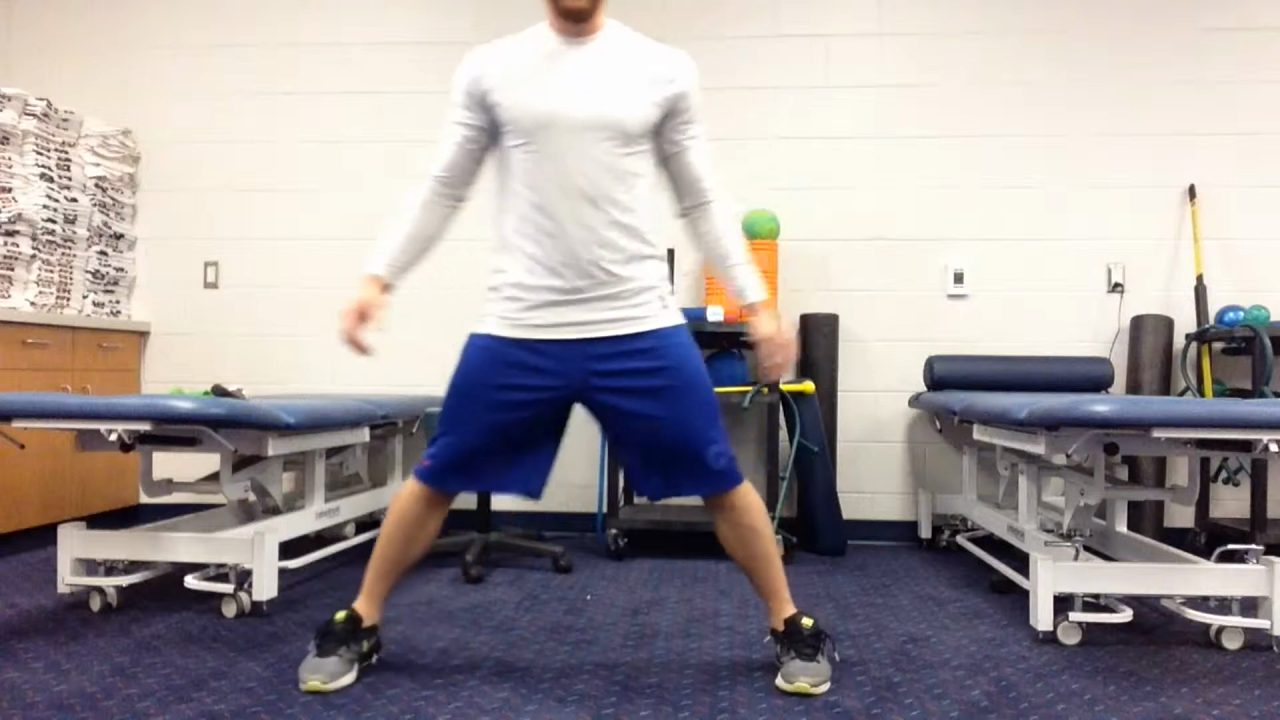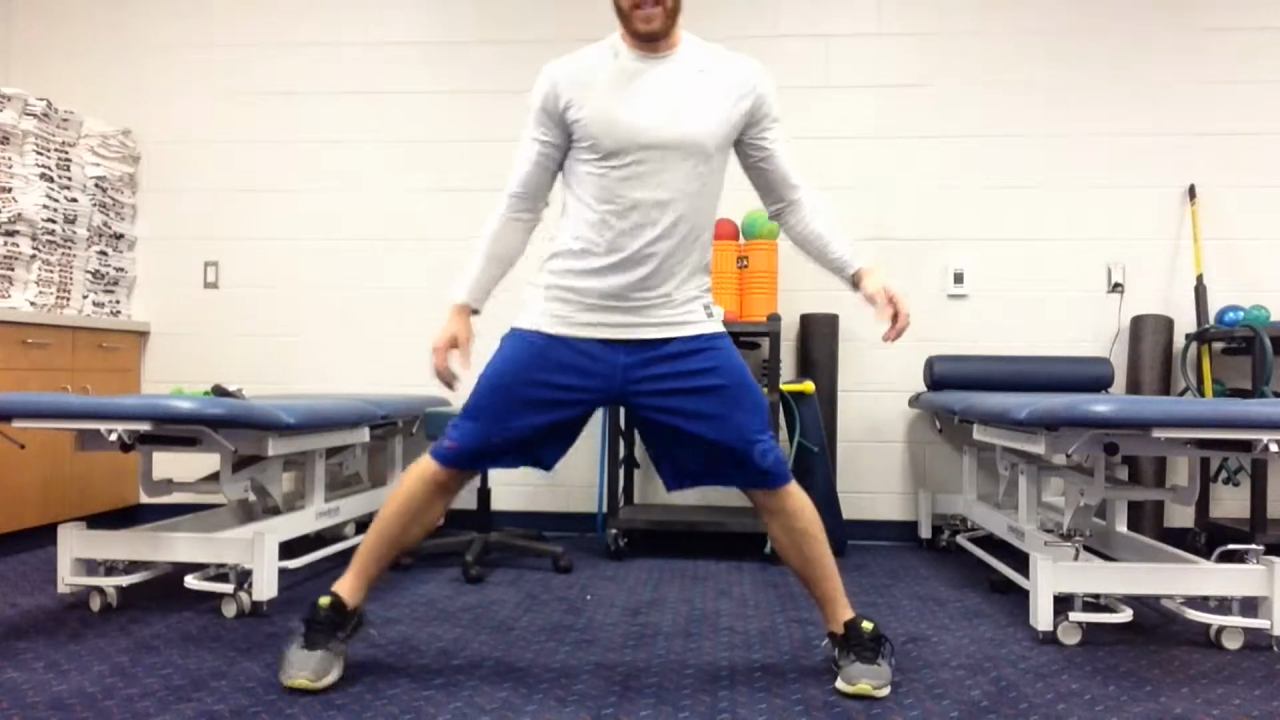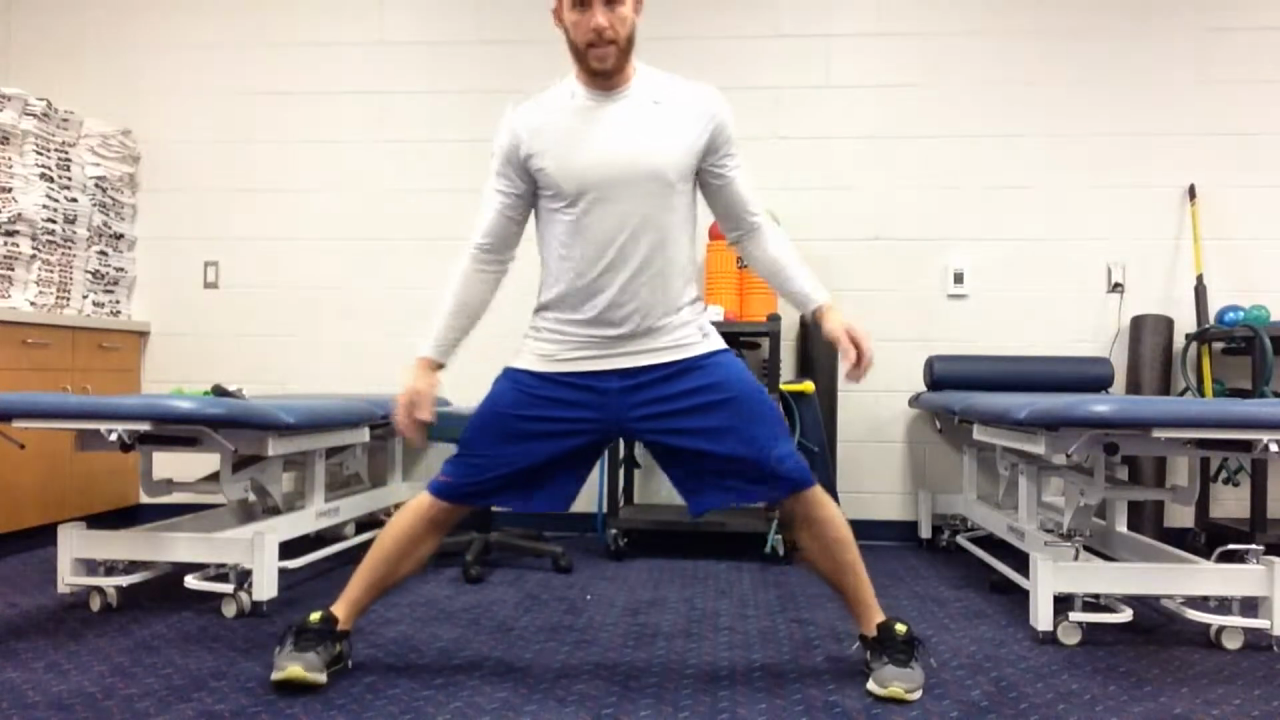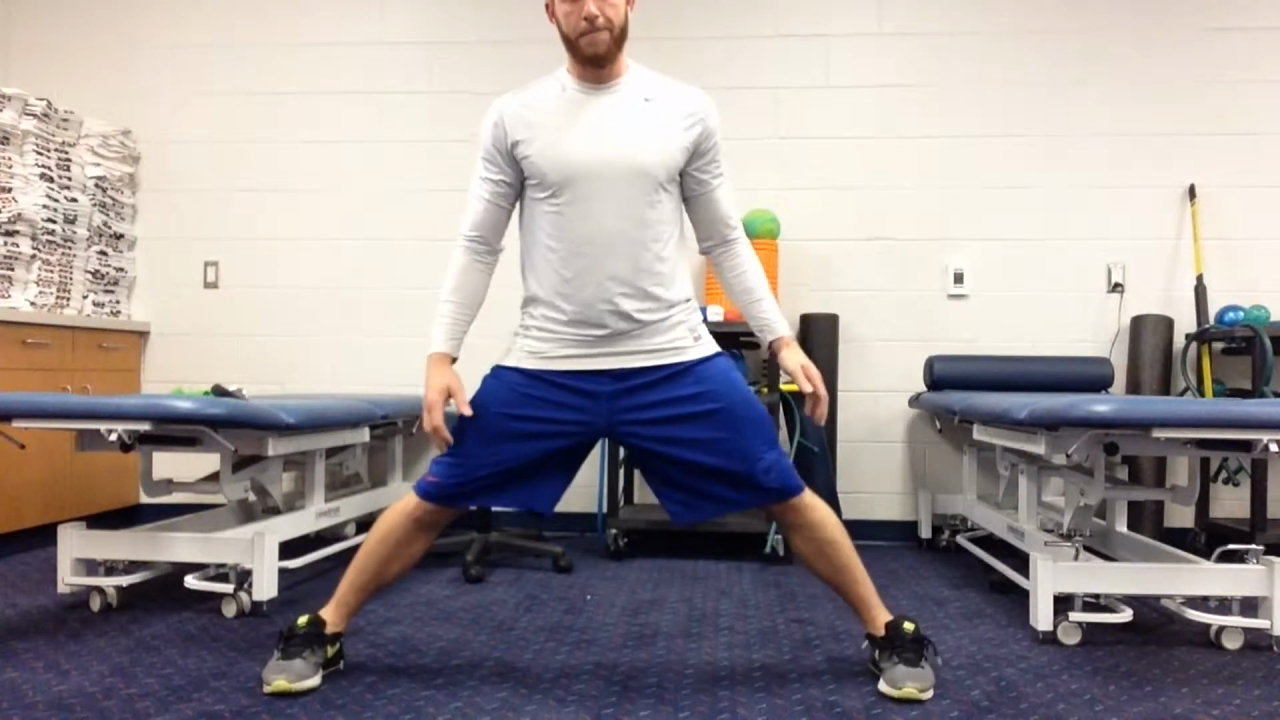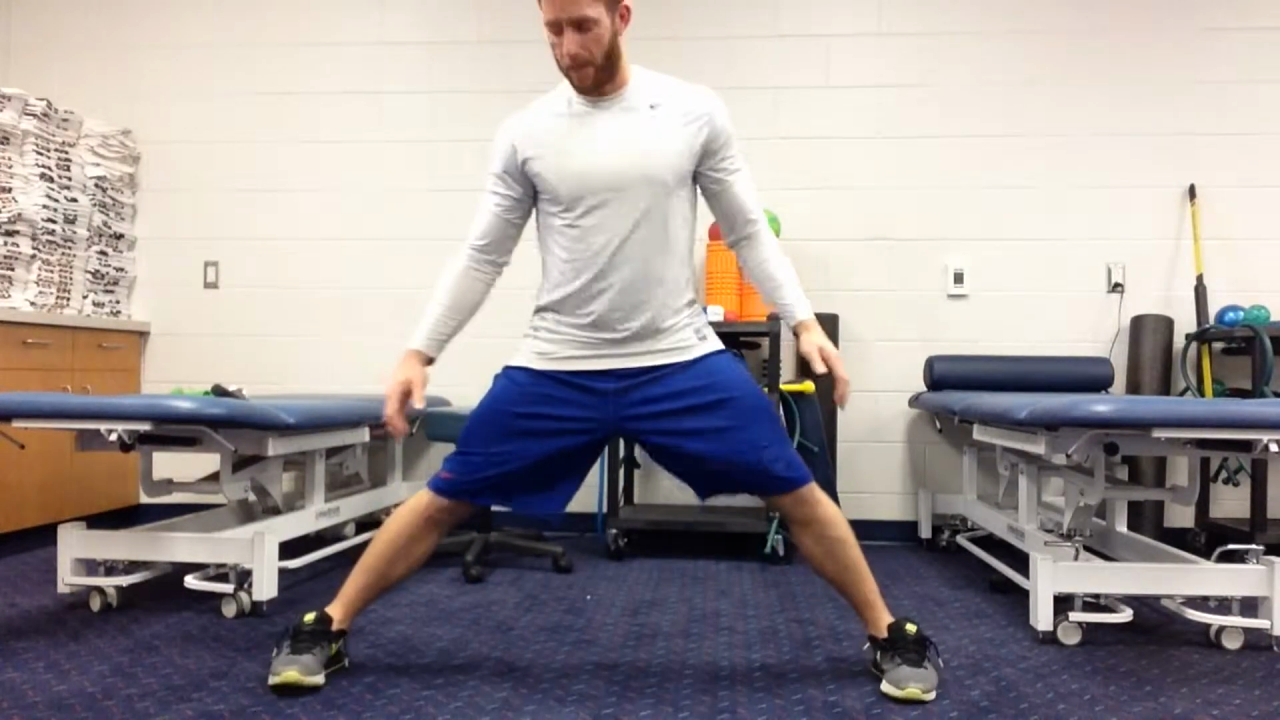
dt=0.7s
person 1, frame 1
left shoulder: (664, 70)
right shoulder: (491, 68)
left elbow: (701, 202)
right elbow: (443, 189)
left wrist: (756, 302)
right wrist: (379, 277)
left hip: (638, 327)
right hip: (518, 330)
left knee: (722, 481)
right knee: (436, 479)
left ankle: (793, 629)
right ankle: (355, 625)
person 1, frame 2
left shoulder: (738, 80)
right shoulder: (567, 80)
left elbow: (786, 200)
right elbow: (521, 205)
left wrist: (858, 273)
right wrist: (463, 306)
left hip: (683, 335)
right hip: (563, 330)
left knee: (773, 481)
right knee: (450, 462)
left ankle: (850, 632)
right ankle: (341, 606)
person 1, frame 3
left shoulder: (698, 108)
right shoulder: (529, 127)
left elbow: (749, 227)
right elbow: (488, 255)
left wrist: (822, 308)
right wrist: (429, 360)
left hip: (682, 360)
right hip: (555, 370)
left knee: (798, 490)
right knee: (446, 500)
left ankle: (882, 637)
right ankle: (331, 628)
person 1, frame 4
left shoulder: (686, 109)
right shoulder: (514, 117)
left elbow: (724, 240)
right elbow: (477, 247)
left wrist: (782, 338)
right wrist: (440, 354)
left hip: (675, 365)
right hip: (544, 371)
left knee: (786, 498)
right knee: (433, 502)
left ankle: (889, 635)
right ankle: (321, 632)
person 1, frame 5
left shoulder: (695, 111)
right shoulder: (526, 132)
left elbow: (748, 231)
right elbow: (483, 256)
left wrist: (804, 321)
right wrist: (420, 352)
left hip: (679, 361)
right hip: (556, 369)
left knee: (795, 492)
right knee: (446, 499)
left ankle: (891, 637)
right ankle: (326, 629)
